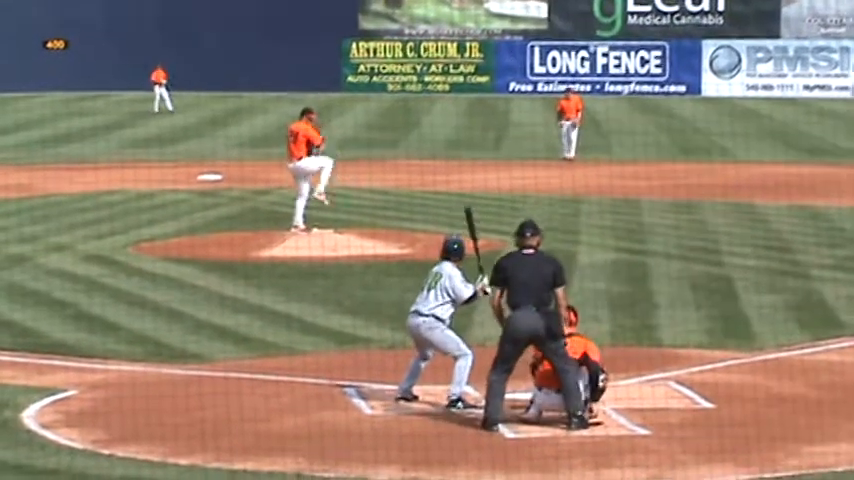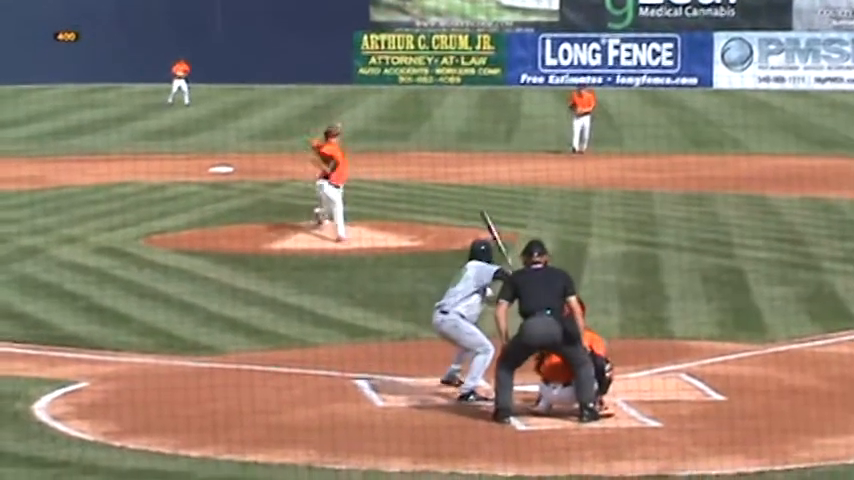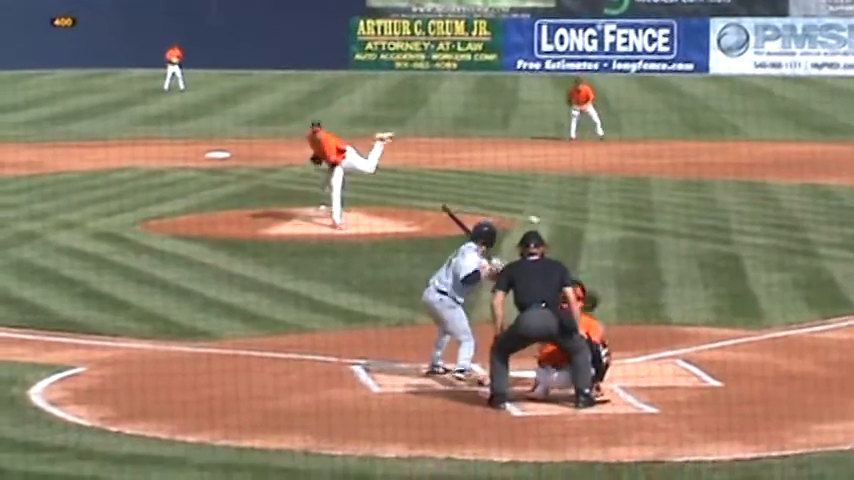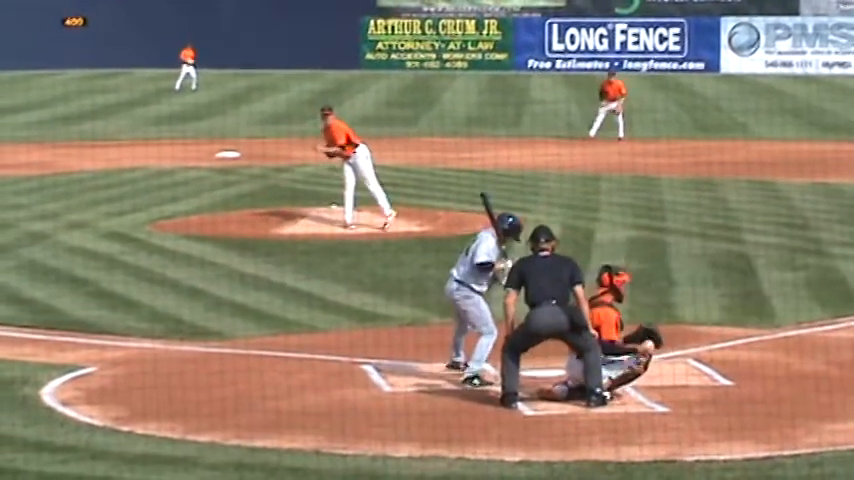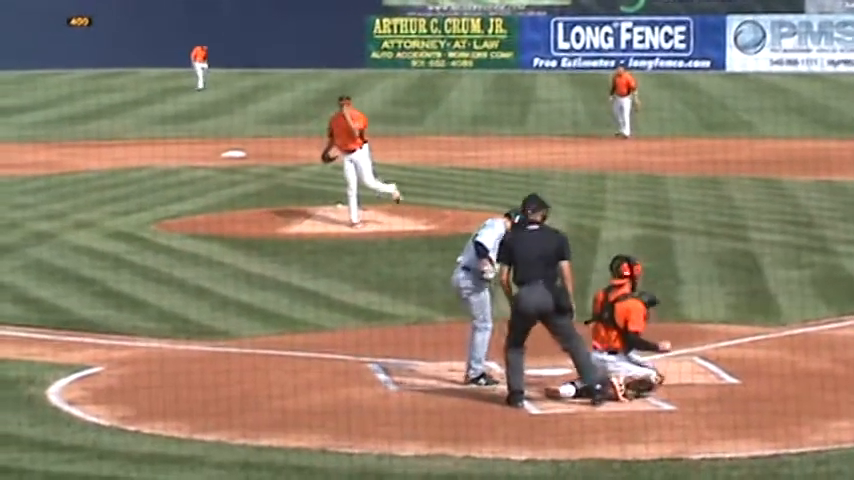
dt=0.5s
person 1, frame 1
left shoulder: (504, 262)
right shoulder: (552, 263)
left elbow: (495, 301)
right elbow: (561, 301)
left wrist: (505, 325)
right wrist: (560, 326)
left hip: (517, 320)
right hip: (543, 321)
left knee: (499, 371)
right knee: (566, 367)
left ankle: (491, 419)
right ankle: (576, 417)
person 1, frame 2
left shoulder: (515, 277)
right shoulder: (561, 275)
left elbow: (500, 311)
right elbow: (576, 309)
left wrist: (505, 341)
right wrist: (580, 339)
left hip: (530, 329)
right hip: (557, 328)
left knee: (505, 364)
right knee: (583, 363)
left ankle: (503, 411)
right ankle: (587, 409)
person 1, frame 3
left shoulder: (511, 269)
right shoulder: (558, 267)
left elbow: (496, 302)
right elbow: (572, 300)
left wrist: (499, 332)
right wrist: (576, 329)
left hip: (526, 321)
right hip: (552, 320)
left knee: (499, 350)
right knee: (580, 349)
left ankle: (499, 396)
right ankle: (583, 395)
person 1, frame 4
left shoulder: (521, 265)
right shoulder: (568, 263)
left elbow: (509, 300)
right elbow: (581, 298)
left wrist: (510, 330)
right wrist: (588, 327)
left hip: (536, 318)
right hip: (563, 317)
left knee: (510, 349)
right knee: (592, 348)
left ankle: (510, 395)
right ankle: (595, 394)
person 1, frame 5
left shoulder: (510, 238)
right shoulder: (557, 237)
left elbow: (503, 278)
right elbow: (566, 274)
left wrist: (512, 302)
right wrist: (569, 304)
left hip: (524, 298)
right hip: (550, 298)
left knee: (514, 346)
right knee: (573, 342)
left ankle: (516, 394)
right ankle: (596, 388)
person 2, frame 1
left shoulder: (437, 269)
right shoulder: (452, 272)
left elbow: (457, 293)
right elbow: (465, 299)
left wrist: (476, 287)
right wrist: (481, 287)
left hip: (414, 319)
right hip: (430, 323)
left knee: (424, 355)
right knee: (464, 355)
left ankle: (404, 392)
right ankle: (455, 399)
person 2, frame 2
left shoulder: (475, 273)
right shoulder: (476, 267)
right elbow: (498, 273)
left hip: (443, 318)
right hip: (451, 320)
left knee: (471, 343)
right knee: (486, 349)
left ankle: (452, 375)
right ankle: (467, 392)
person 2, frame 3
left shoulder: (473, 253)
right shoulder: (470, 253)
left elbow: (490, 274)
right elbow: (469, 279)
left wrist: (492, 268)
right wrist: (488, 268)
left hip: (432, 295)
right hip: (444, 300)
left knee: (447, 329)
right knee: (466, 340)
left ankle: (435, 365)
right ankle: (462, 369)
person 2, frame 4
left shoulder: (490, 240)
right shoulder: (488, 240)
left elbow: (487, 269)
right elbow: (481, 265)
left wrist: (497, 276)
right wrist: (502, 266)
left hip: (457, 287)
right hip: (465, 290)
left knee: (463, 325)
right knee: (489, 332)
left ankle: (457, 361)
right ankle: (472, 375)
person 2, frame 5
left shoulder: (493, 226)
right shoulder: (497, 226)
right elbow: (480, 245)
left wrist: (487, 271)
right wrist: (487, 268)
left hip: (465, 276)
right hip: (471, 279)
left knee: (479, 325)
right knee: (483, 326)
left ankle: (473, 370)
right ankle: (475, 374)
person 3, frame 1
right shoulder: (585, 342)
left elbow: (534, 369)
right elbow: (594, 370)
right wrist: (593, 400)
left hip: (541, 399)
right knee: (601, 376)
left ankle: (533, 411)
person 3, frame 2
right shoulder: (591, 336)
left elbow: (539, 367)
right elbow: (600, 364)
right wrist: (600, 395)
left hip: (547, 392)
right hip: (572, 393)
right knee: (607, 366)
left ankle: (543, 404)
person 3, frame 3
right shoulder: (589, 320)
right elbow: (594, 350)
right wrist: (597, 380)
left hip: (543, 376)
right hip: (567, 376)
right knee: (603, 350)
left ankle: (539, 389)
right ankle: (590, 390)
person 3, frame 4
left shoulder: (593, 304)
right shoulder: (608, 311)
right elbow: (608, 348)
left wrist: (632, 338)
right wrist: (638, 349)
left hip: (574, 364)
right knee: (642, 359)
left ankle: (564, 388)
right ankle: (602, 386)
person 3, frame 5
left shoulder: (600, 295)
right shoulder: (634, 303)
right elbow: (633, 341)
right wrist: (658, 347)
left hip: (596, 357)
right hip: (617, 360)
right knee: (655, 378)
left ankle: (570, 389)
right ankle: (623, 382)
person 4, frame 1
left shoulder: (292, 128)
right shoulder: (307, 128)
right elbow: (319, 146)
left wrist: (315, 135)
right wrist: (320, 137)
left hip: (294, 166)
right hip: (302, 163)
left knee: (302, 195)
right knee: (328, 162)
left ankle: (297, 224)
right ankle: (319, 190)
person 4, frame 2
left shoulder: (332, 146)
right shoulder: (330, 148)
right wrist: (326, 169)
left hip: (336, 186)
right hip: (325, 185)
left knee: (330, 207)
right knee: (337, 202)
left ankle: (319, 213)
right ankle: (340, 234)
person 4, frame 3
left shoulder: (325, 140)
right shoulder: (309, 138)
left elbow: (333, 163)
left wrist: (328, 179)
right wrist: (316, 155)
left hip: (347, 157)
right hip: (332, 162)
left knee: (370, 168)
right knee: (335, 188)
left ankle: (380, 141)
right ankle: (336, 220)
person 4, frame 4
left shoulder: (337, 126)
right shoulder: (326, 128)
left elbow: (340, 148)
left wrist: (325, 150)
right wrist: (326, 149)
left hip: (359, 154)
right hip: (347, 159)
left knee: (371, 184)
right knee: (348, 188)
left ankle: (388, 213)
right ankle: (348, 220)
person 4, frame 5
left shoulder: (359, 116)
right shoulder: (334, 119)
left elbow: (355, 134)
right elbow: (332, 138)
left wrist: (347, 117)
right wrist: (325, 151)
left hip: (360, 153)
right hip: (347, 156)
left knee: (369, 182)
right knee: (351, 187)
left ankle: (392, 190)
right ankle: (354, 219)
